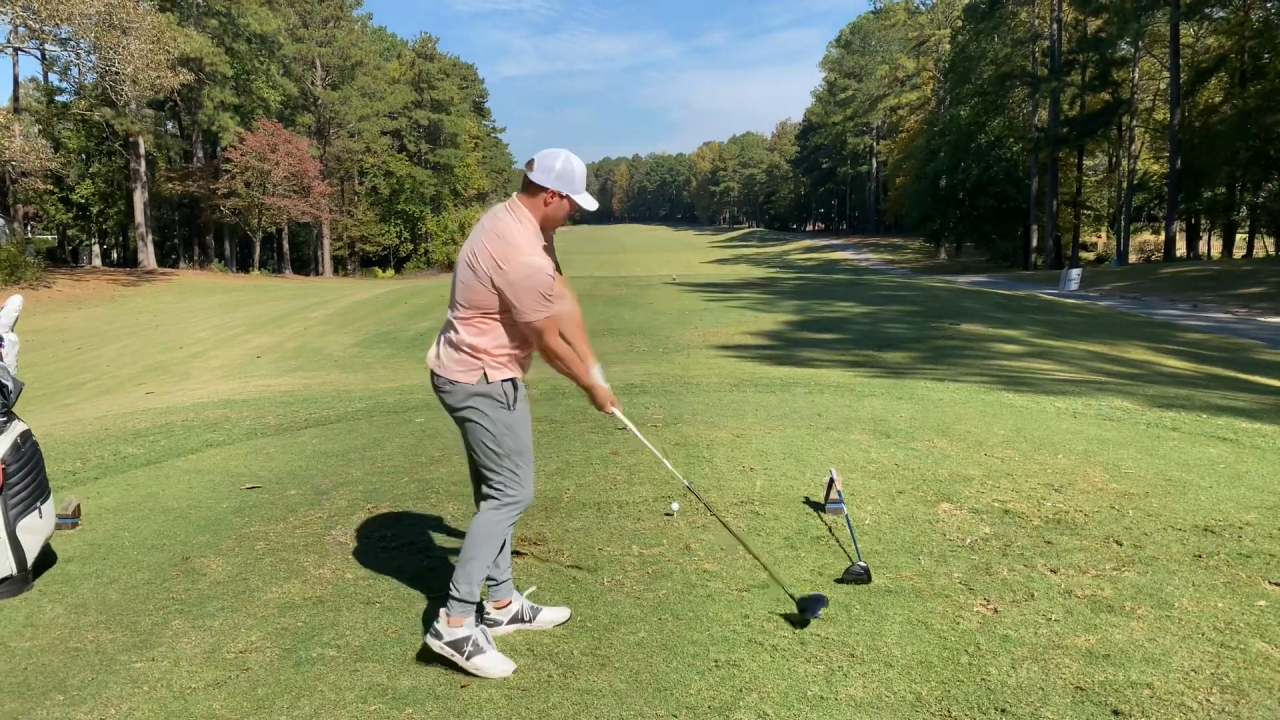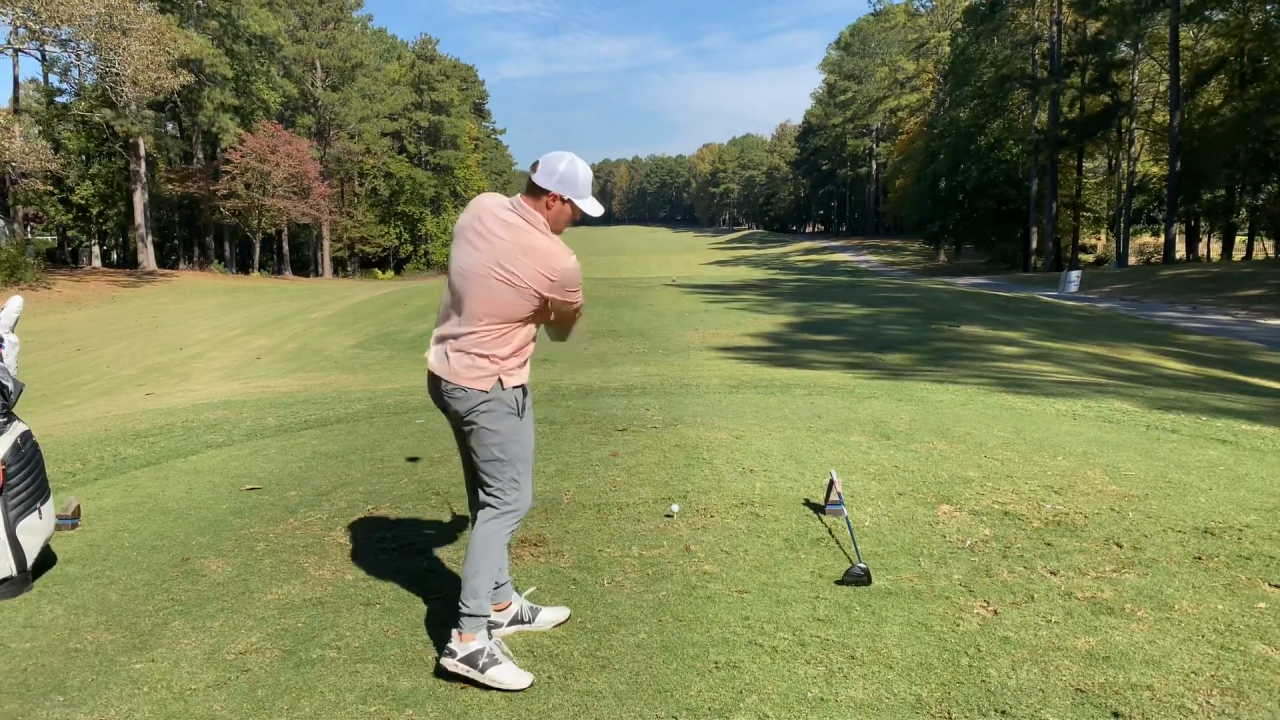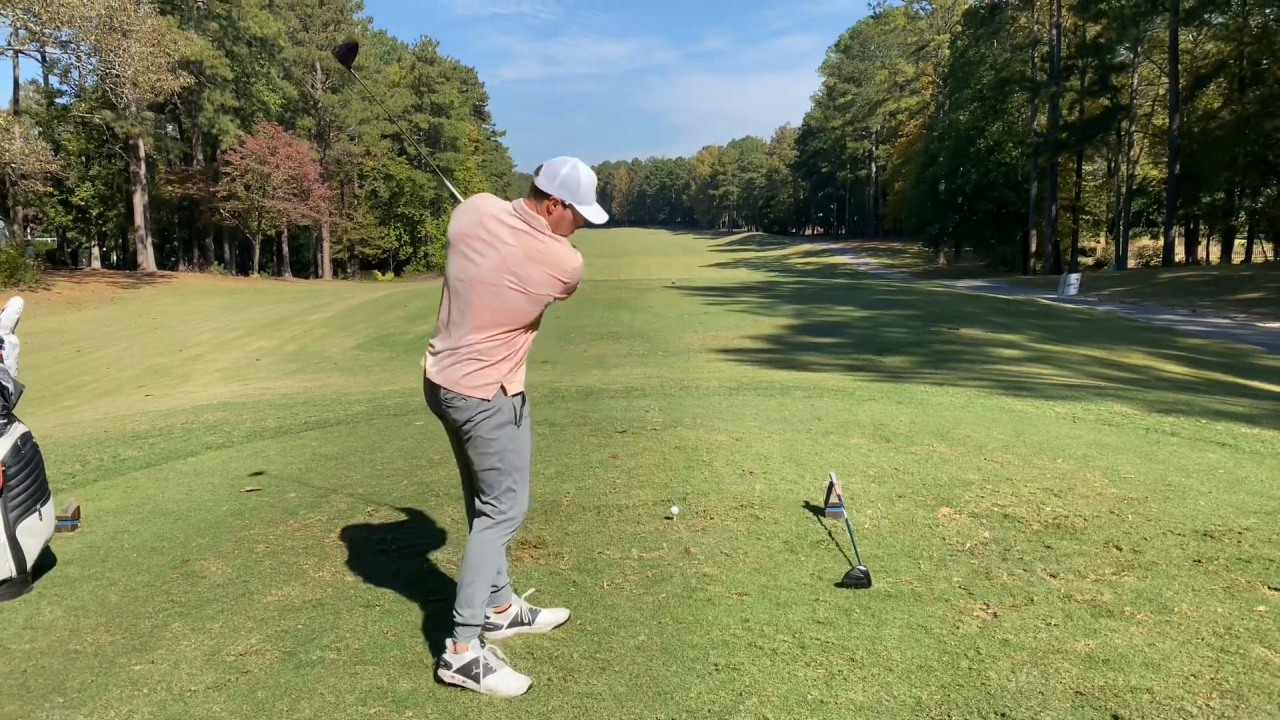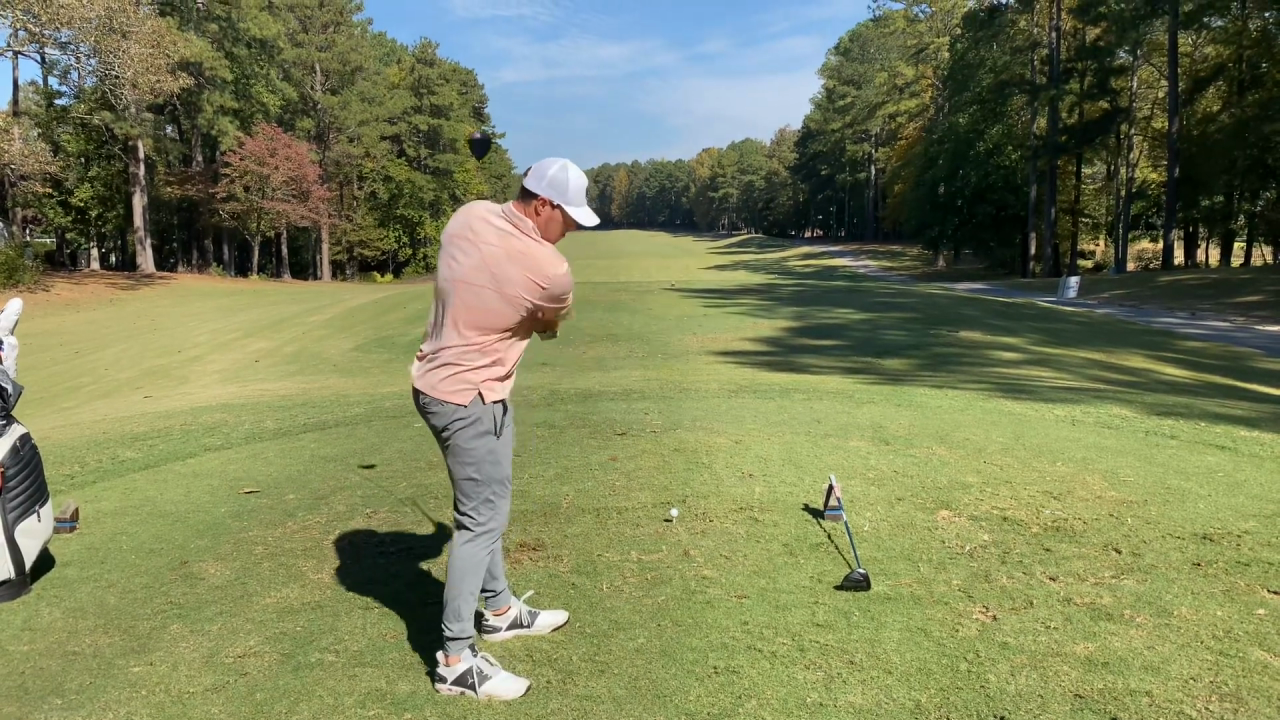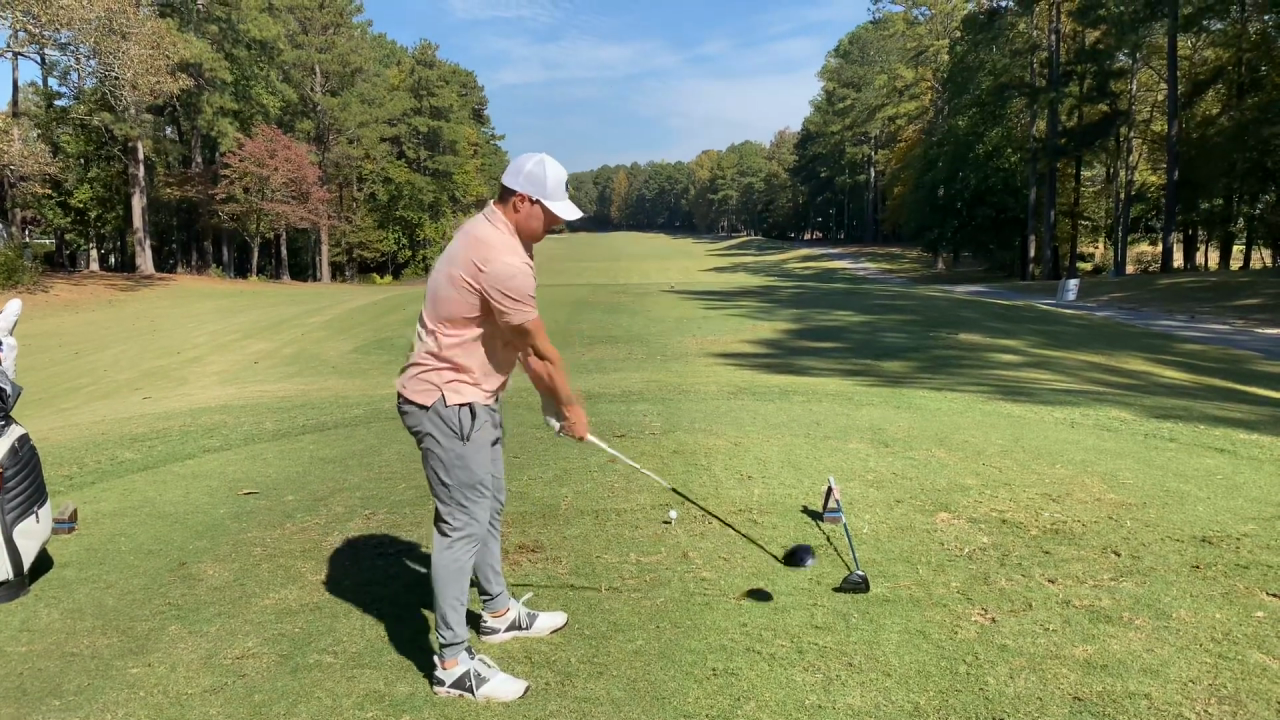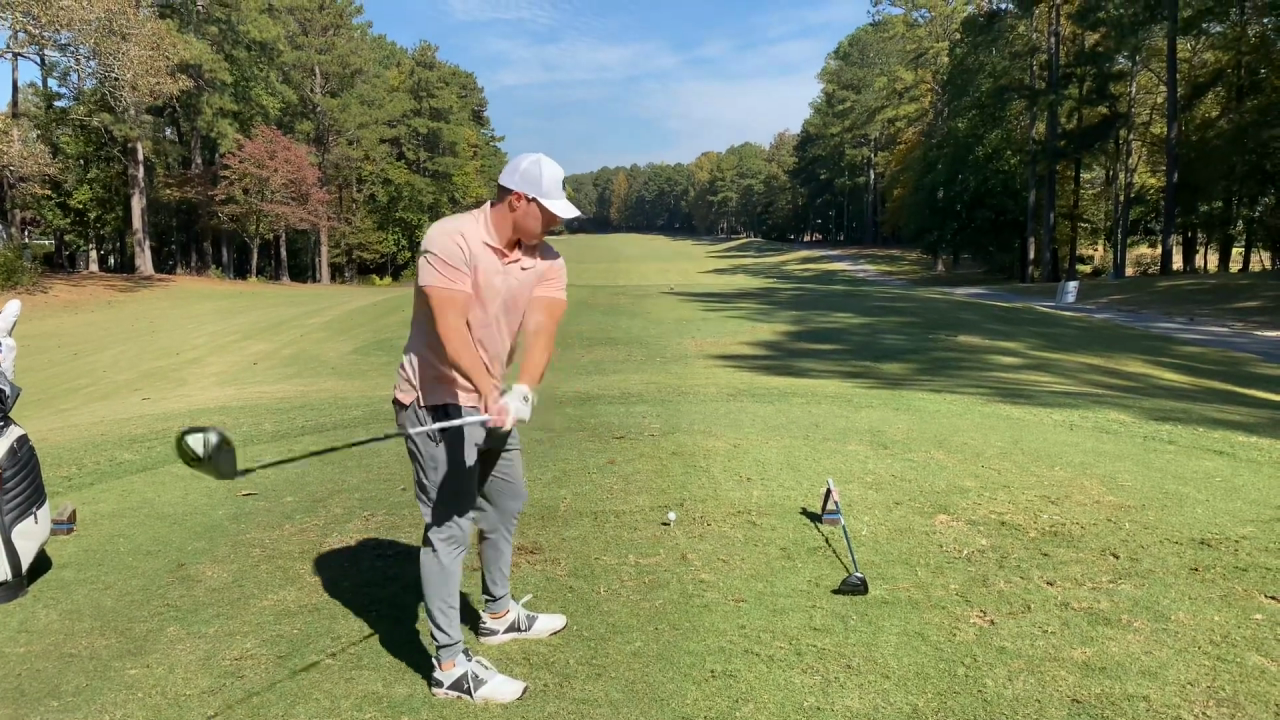
dt=0.2s
person 1, frame 1
left shoulder: (523, 222)
right shoulder: (521, 255)
left elbow: (561, 297)
right elbow: (551, 342)
left wrist: (594, 363)
right wrist: (594, 387)
left hip: (477, 375)
right hip: (483, 380)
left knee: (498, 490)
right knee: (511, 492)
left ankle: (501, 602)
right ankle: (456, 620)
person 1, frame 2
left shoulder: (481, 209)
right shoulder: (557, 262)
right elbow: (566, 321)
right wrist: (549, 320)
left hip: (450, 375)
right hip: (491, 388)
left knee: (490, 496)
right knee: (508, 501)
left ankle: (500, 604)
right ankle: (468, 638)
person 1, frame 3
left shoulder: (473, 210)
right shoulder: (564, 262)
left hip: (444, 380)
right hip: (488, 396)
left knee: (488, 501)
right knee: (502, 510)
left ankle: (499, 606)
right ankle: (463, 648)
person 1, frame 4
left shoulder: (469, 216)
right shoulder: (550, 269)
right elbow: (555, 319)
left hip: (437, 385)
right hip: (472, 400)
left knee: (483, 509)
right knee: (483, 520)
left ankle: (498, 609)
right ankle: (456, 660)
person 1, frame 5
left shoulder: (487, 231)
right shoulder: (503, 260)
left elbow: (515, 336)
right elbow: (540, 352)
left wrist: (549, 396)
right wrist: (570, 407)
left hip: (470, 396)
right hip: (447, 402)
left knee: (487, 505)
right knee: (463, 524)
left ankle: (498, 610)
right ankle: (452, 663)
person 1, frame 6
left shoulder: (548, 261)
right shoulder: (451, 237)
left elbow: (541, 329)
right elbow: (449, 329)
left wrist: (522, 392)
right wrist: (489, 389)
left hip: (491, 405)
right hip: (437, 403)
left knee: (504, 503)
right knee: (449, 527)
left ankle: (498, 612)
right ankle: (451, 665)
